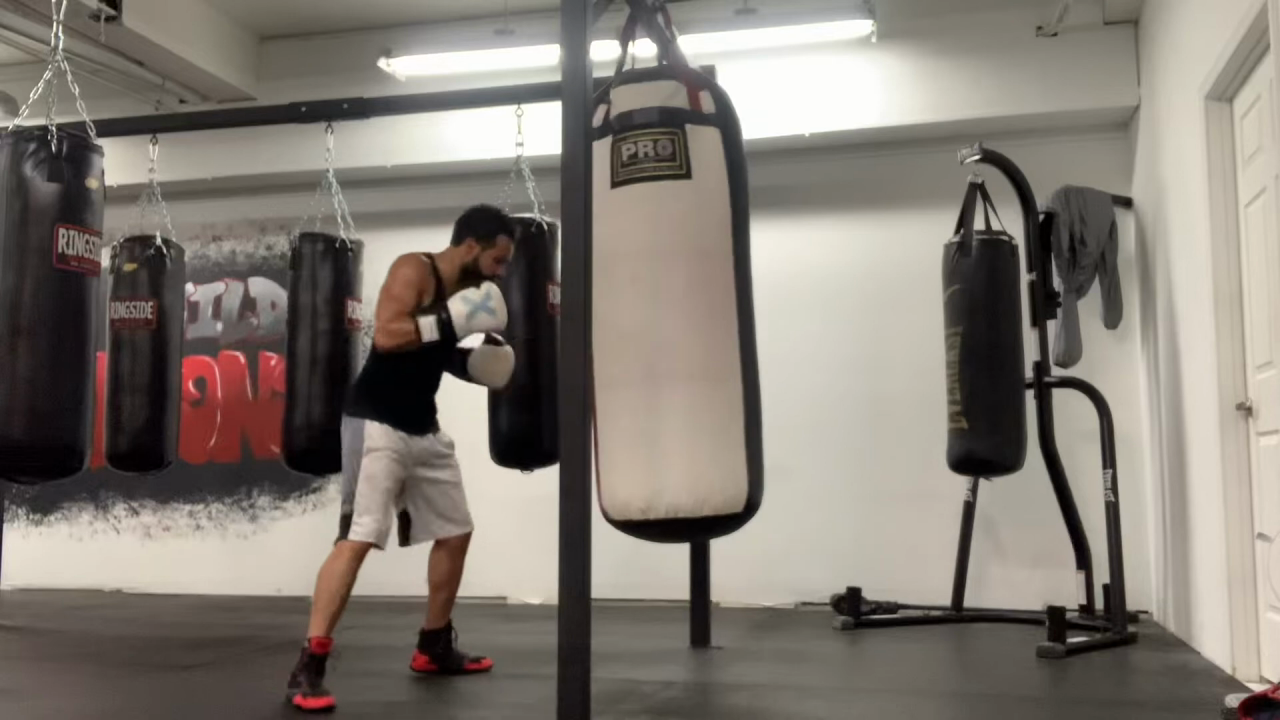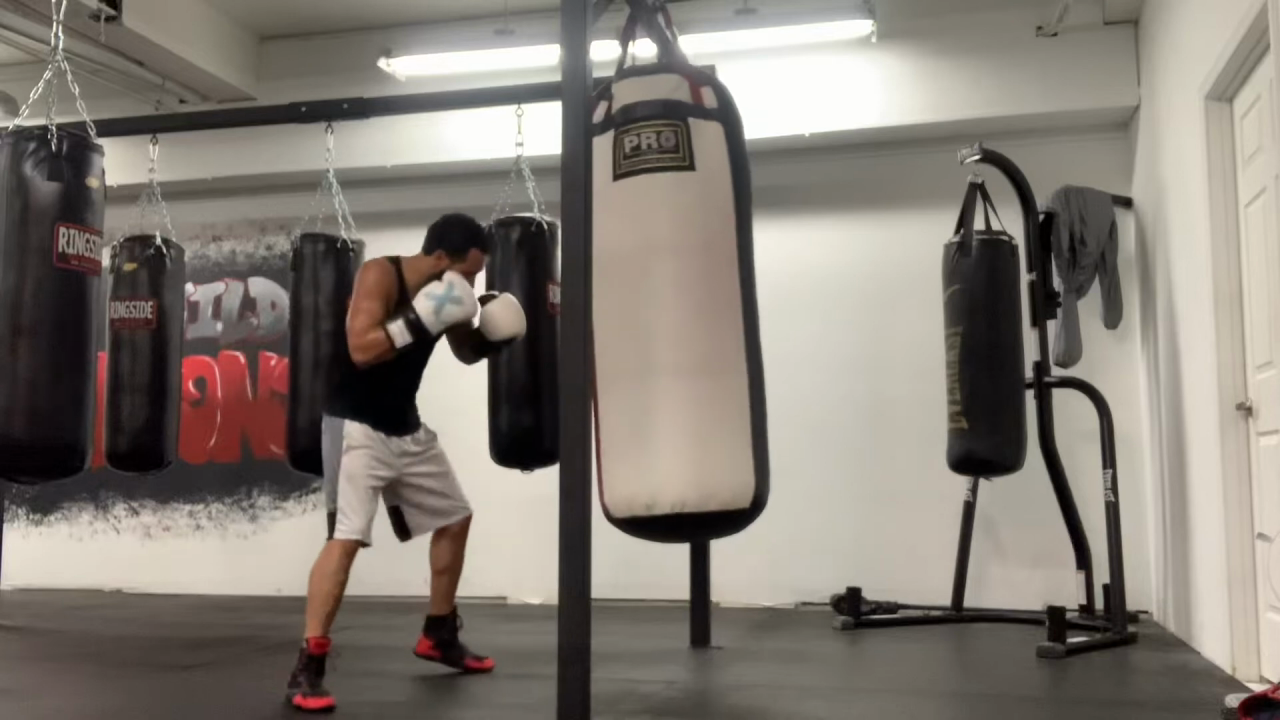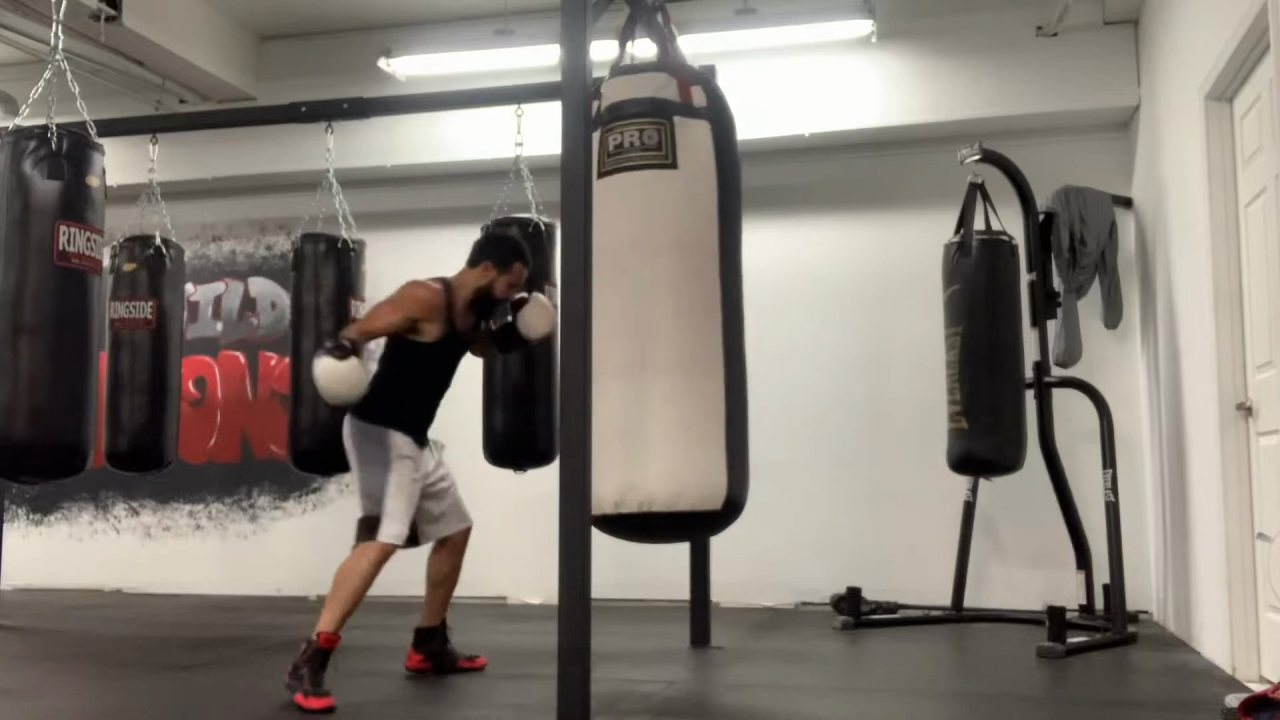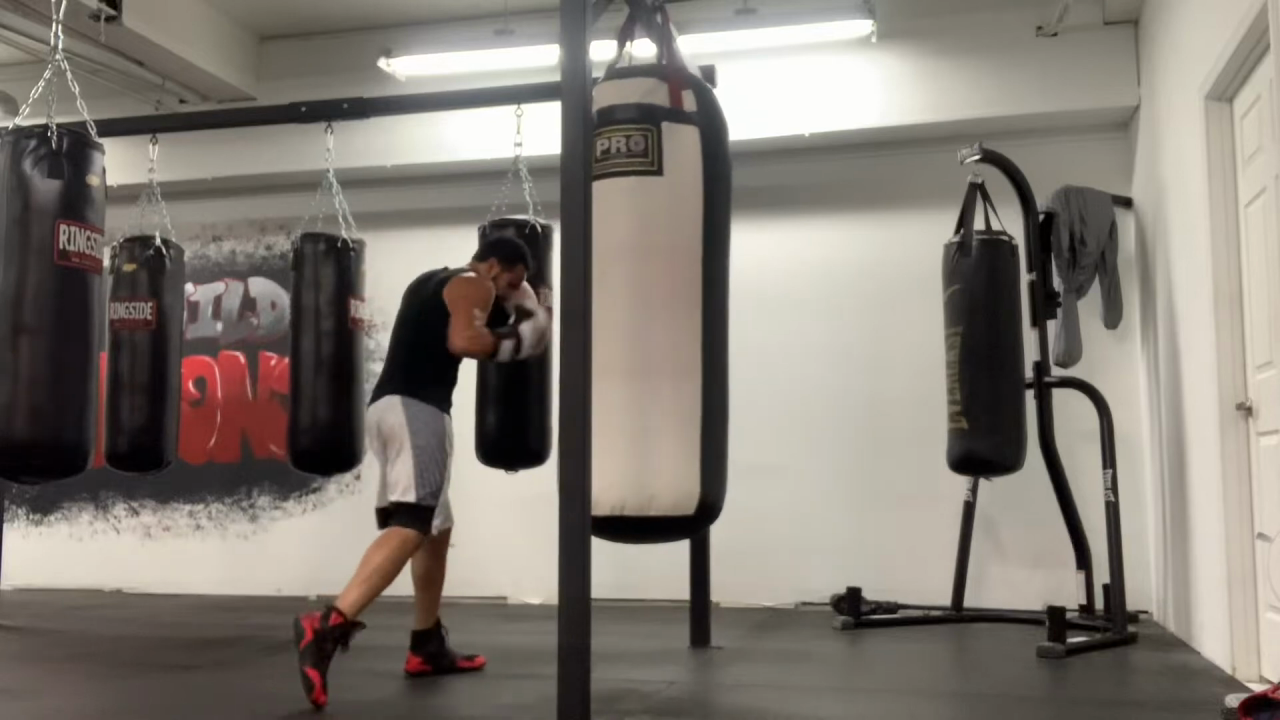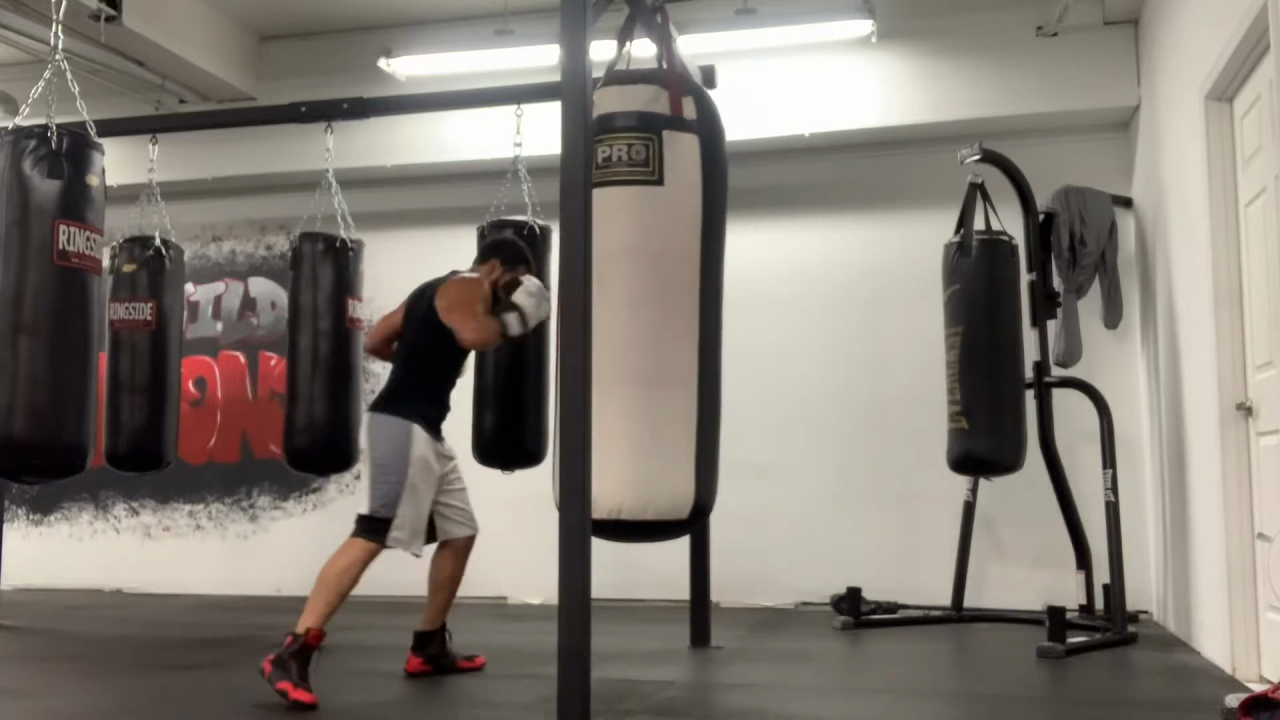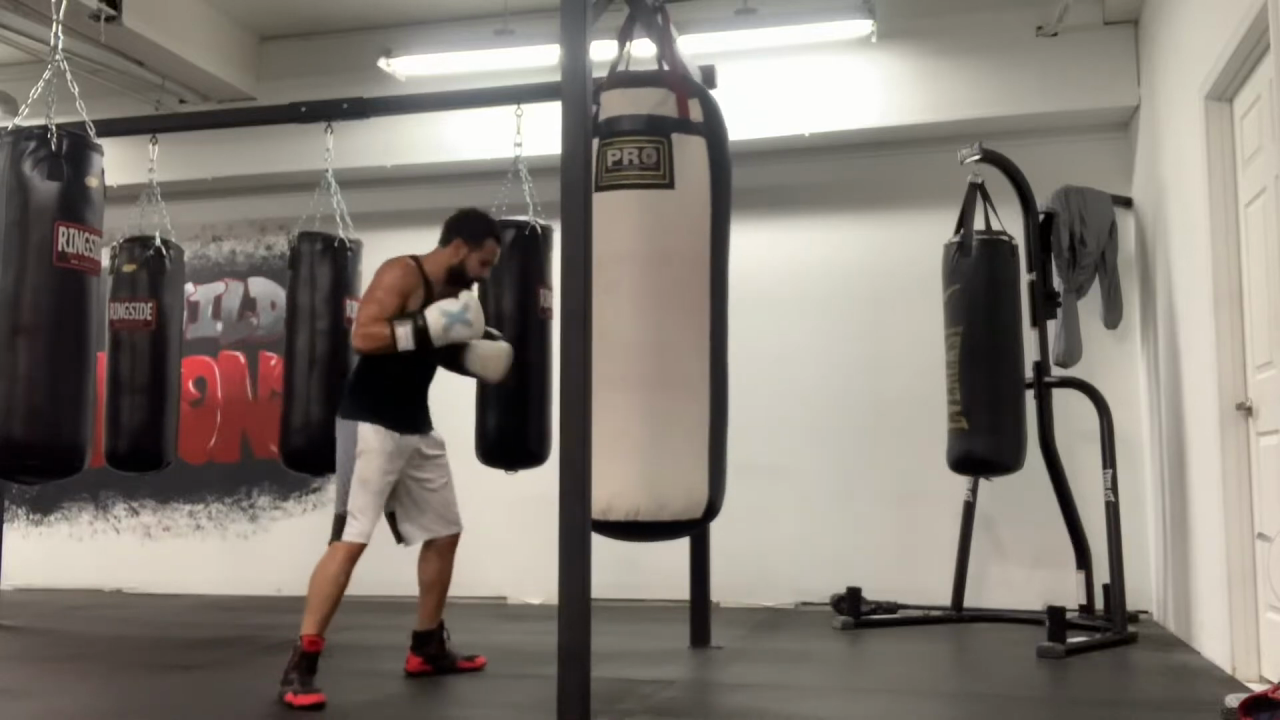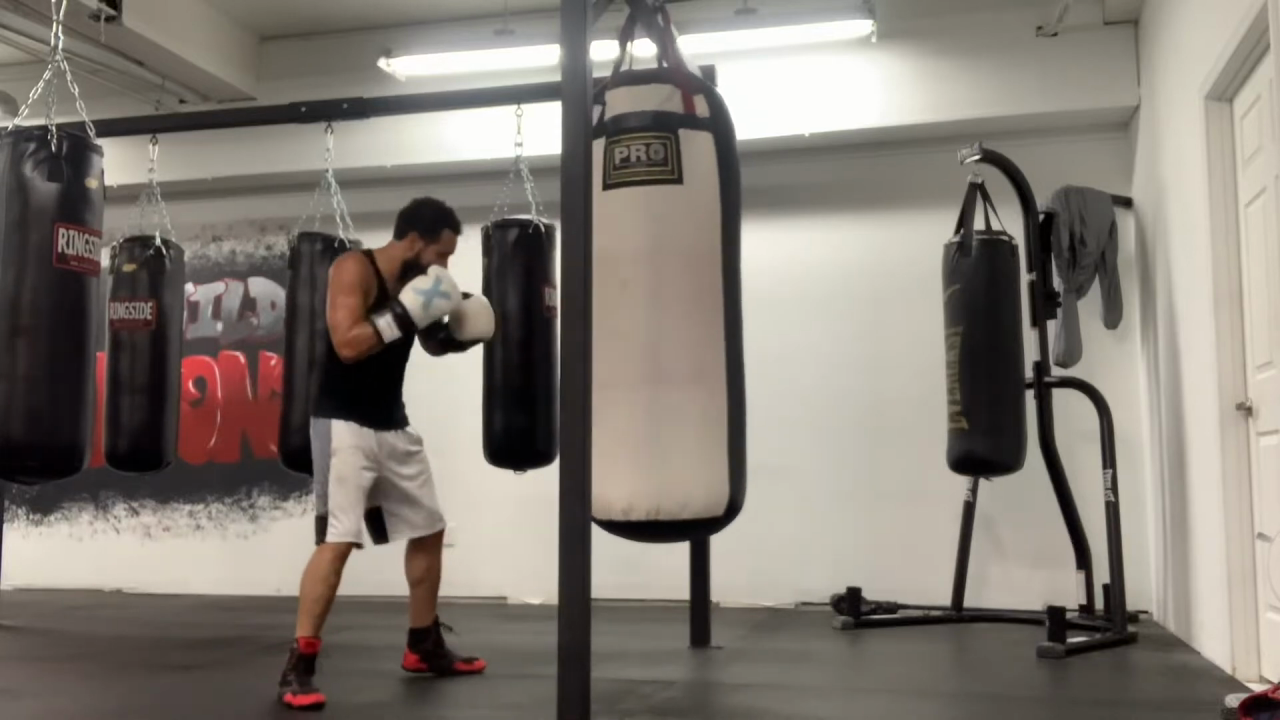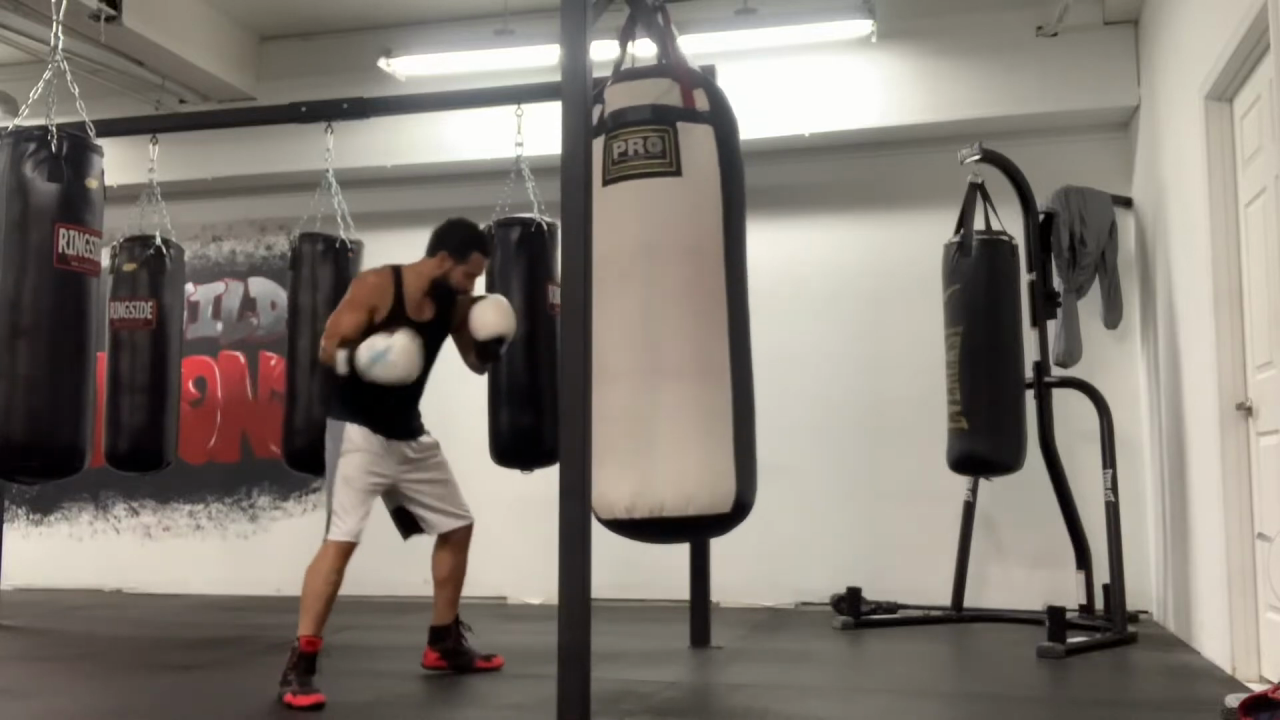
dt=0.3s
person 1, frame 1
left shoulder: (462, 289)
right shoulder: (414, 270)
right elbow: (388, 336)
left wrist: (471, 357)
right wrist: (450, 320)
left hip: (424, 430)
right hip: (375, 426)
left knee: (455, 533)
right knee: (358, 539)
left ankle: (434, 646)
right ankle: (307, 668)
person 1, frame 2
left shoulder: (443, 291)
right shoulder: (379, 275)
left elbow: (467, 351)
right elbow: (363, 350)
left wrist: (491, 328)
right wrist: (422, 318)
left hip: (407, 428)
right hip: (356, 425)
left knee: (455, 520)
right knee: (346, 538)
left ankle: (439, 634)
right ankle: (307, 668)
person 1, frame 3
left shoulder: (476, 303)
right shoulder: (428, 296)
left elbow: (484, 343)
right elbow: (364, 328)
left wrist: (518, 326)
right wrist: (341, 349)
left hip: (413, 435)
right hip: (381, 430)
left knee: (454, 530)
right knee: (380, 539)
left ankle: (430, 645)
right ankle: (311, 662)
person 1, frame 4
left shoulder: (434, 282)
right shoulder: (473, 284)
right elbow: (464, 343)
right wrist: (521, 340)
left hip: (390, 407)
right hip: (418, 410)
left knee: (436, 530)
right knee: (411, 526)
left ankle: (427, 646)
right ankle: (326, 628)
person 1, frame 5
left shoulder: (437, 294)
right shoulder: (464, 289)
left elbow: (376, 341)
right elbow: (473, 336)
right wrist: (517, 316)
left hip: (423, 431)
right hip: (402, 426)
left knee: (460, 534)
right knee: (371, 538)
left ankle: (428, 647)
right ankle: (292, 655)
person 1, frame 6
left shoulder: (451, 291)
right shoulder: (401, 274)
right elbow: (364, 336)
left wrist: (479, 350)
right wrist: (429, 329)
left hip: (416, 429)
right hip: (369, 425)
left knee: (445, 532)
right knee: (350, 540)
left ankle: (427, 646)
right ankle: (300, 664)
person 1, frame 7
left shoulder: (419, 279)
right shoulder: (353, 268)
left elbow: (435, 343)
right elbow: (347, 345)
left wrist: (463, 327)
right wrist: (409, 311)
left hip: (394, 426)
right hip: (343, 424)
left knee: (428, 533)
right knee: (337, 540)
left ankle: (424, 646)
right ankle: (299, 665)
person 1, frame 8
left shoulder: (454, 300)
right shoulder: (375, 285)
left elbow: (478, 363)
right elbow: (329, 347)
left wrist: (491, 338)
right wrist: (362, 360)
left hip: (409, 435)
right hip: (358, 430)
left knee: (457, 527)
right knee: (340, 540)
left ankle: (445, 644)
right ankle: (299, 667)
